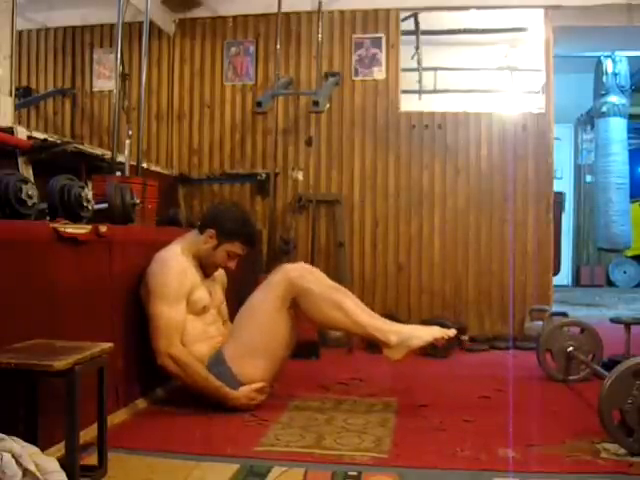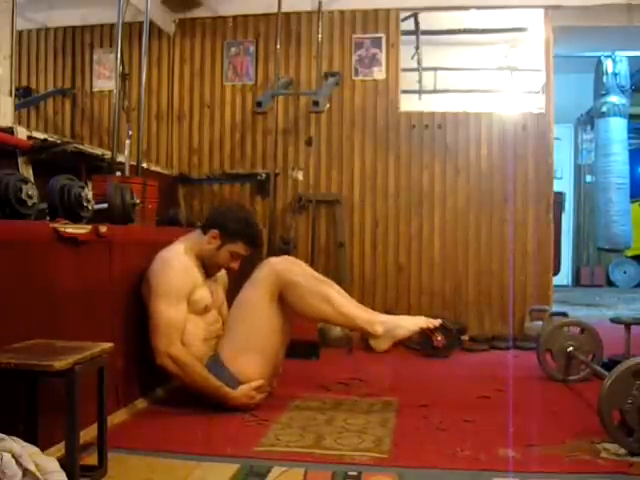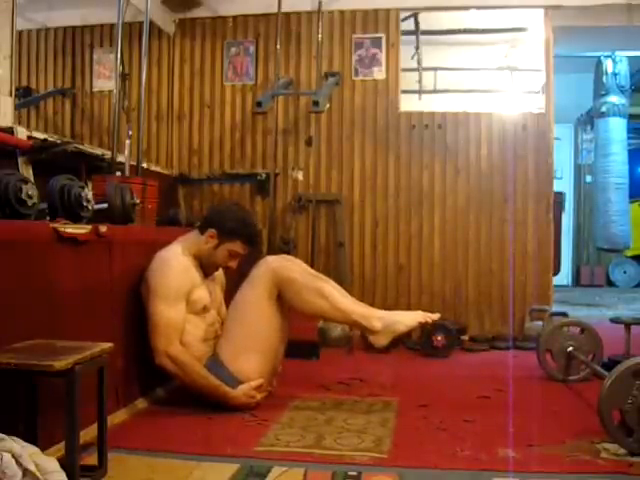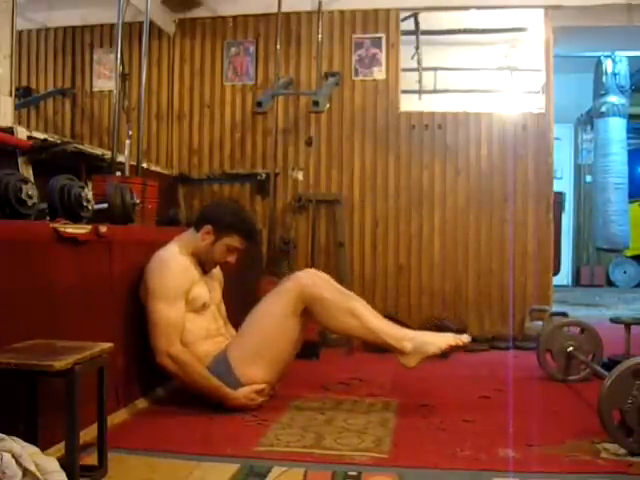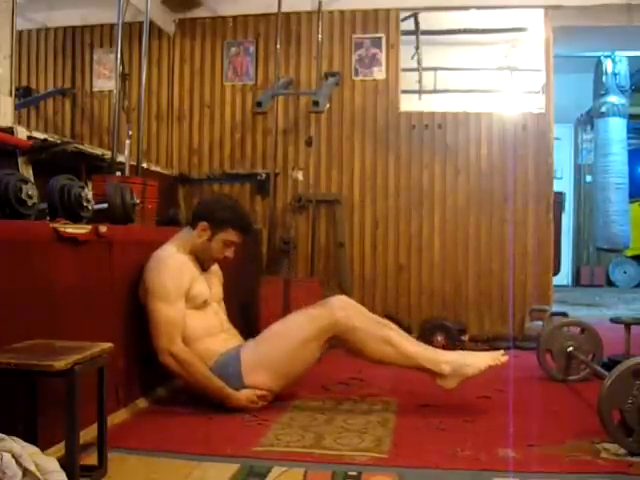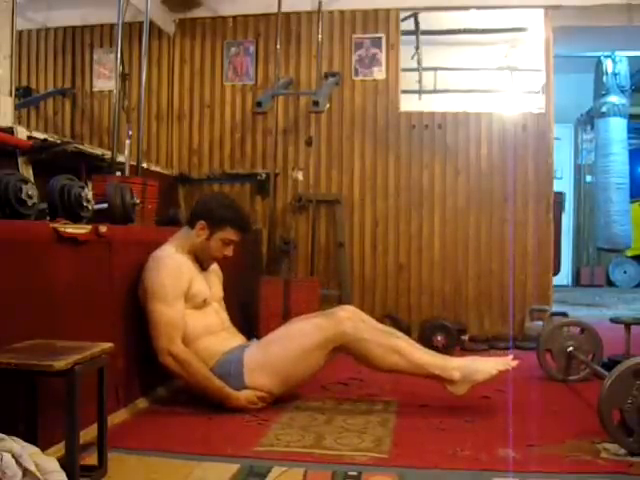
dt=0.5s
person 1, frame 1
left shoulder: (211, 269)
right shoulder: (170, 268)
right elbow: (167, 354)
left wrist: (262, 359)
right wrist: (228, 396)
left hip: (231, 366)
right hip: (222, 376)
left knee: (299, 274)
right knee: (291, 277)
left ankle: (389, 334)
right ankle: (391, 336)
person 1, frame 2
left shoulder: (212, 268)
right shoulder: (173, 266)
right elbow: (167, 353)
left wrist: (263, 364)
right wrist: (227, 396)
left hip: (230, 370)
right hip: (219, 377)
left knee: (288, 269)
right knee: (276, 270)
left ankle: (375, 325)
right ankle: (378, 327)
person 1, frame 3
left shoulder: (210, 269)
right shoulder: (172, 267)
right elbow: (166, 353)
left wrist: (264, 362)
right wrist: (227, 395)
left hip: (229, 368)
right hip: (221, 377)
left knee: (285, 268)
right knee: (273, 268)
left ankle: (375, 322)
right ankle: (377, 323)
person 1, frame 4
left shoulder: (208, 267)
right shoulder: (169, 266)
right elbow: (167, 352)
left wrist: (261, 360)
right wrist: (228, 396)
left hip: (232, 365)
right hip: (224, 377)
left knee: (311, 282)
right knee: (303, 285)
left ankle: (403, 341)
right ankle: (405, 343)
person 1, frame 5
left shoulder: (207, 266)
right shoulder: (167, 266)
right elbow: (169, 351)
left wrist: (258, 356)
right wrist: (228, 396)
left hip: (237, 361)
right hip: (227, 374)
left knee: (338, 308)
right knee: (336, 313)
left ankle: (440, 362)
right ankle: (443, 366)
person 1, frame 6
left shoulder: (207, 266)
right shoulder: (166, 266)
right elbow: (170, 351)
left wrist: (268, 358)
right wrist: (230, 396)
left hip: (241, 357)
right hip: (230, 374)
left knee: (346, 317)
right knee: (341, 325)
left ankle: (448, 368)
right ankle: (452, 371)
